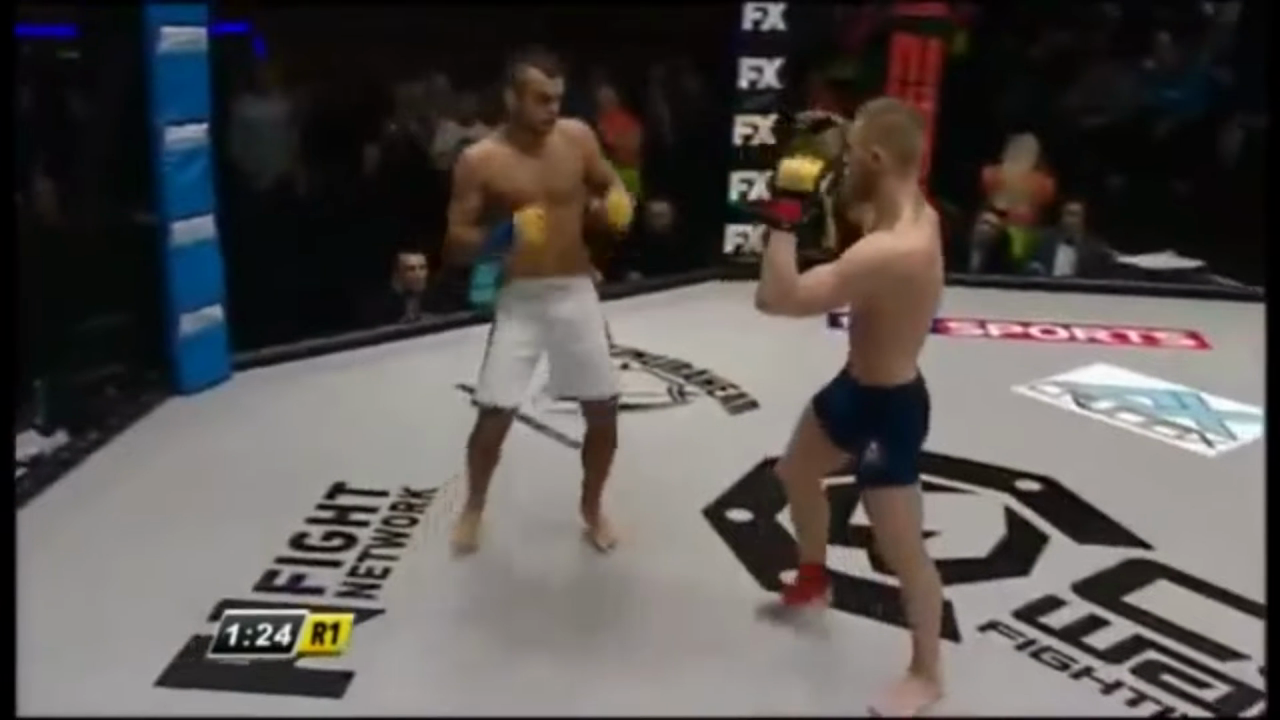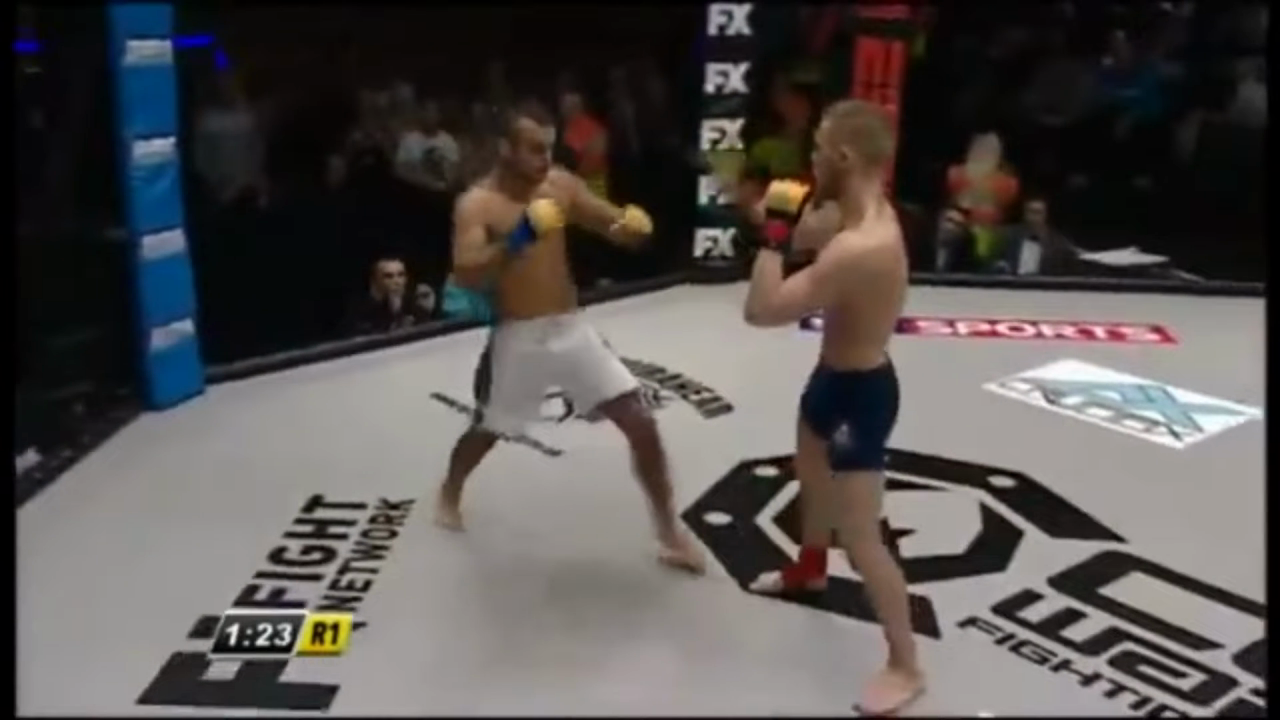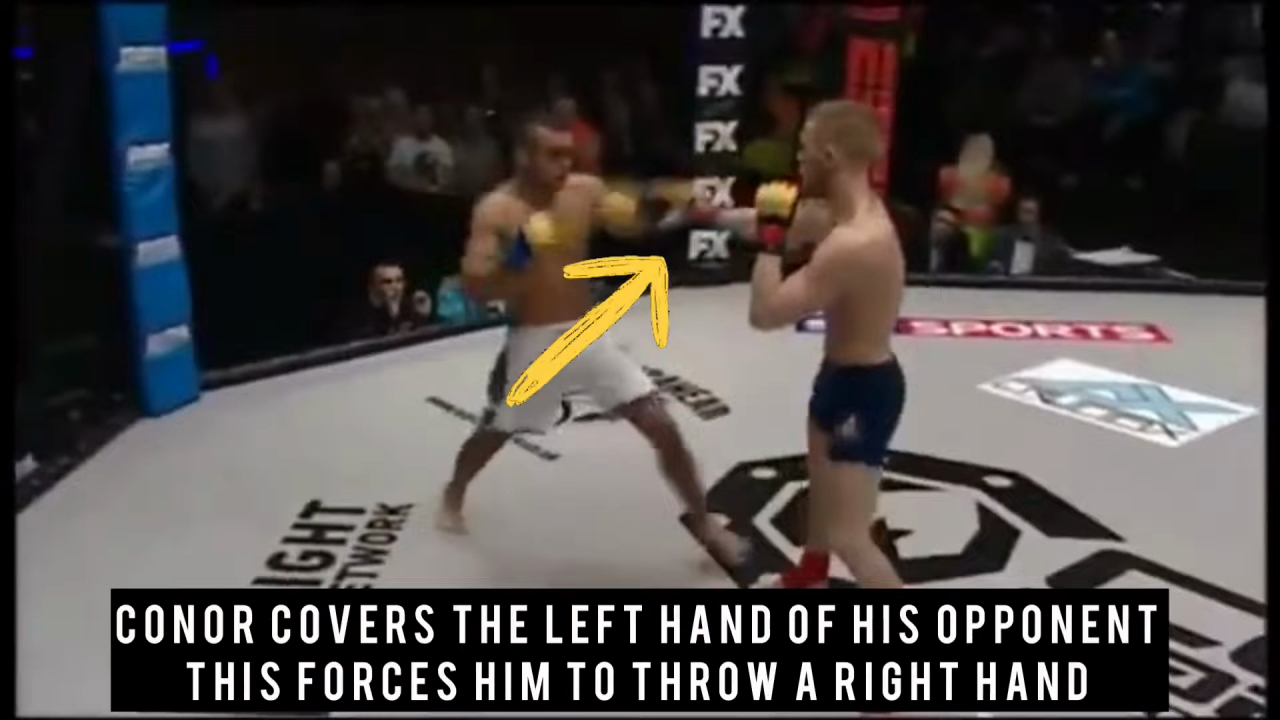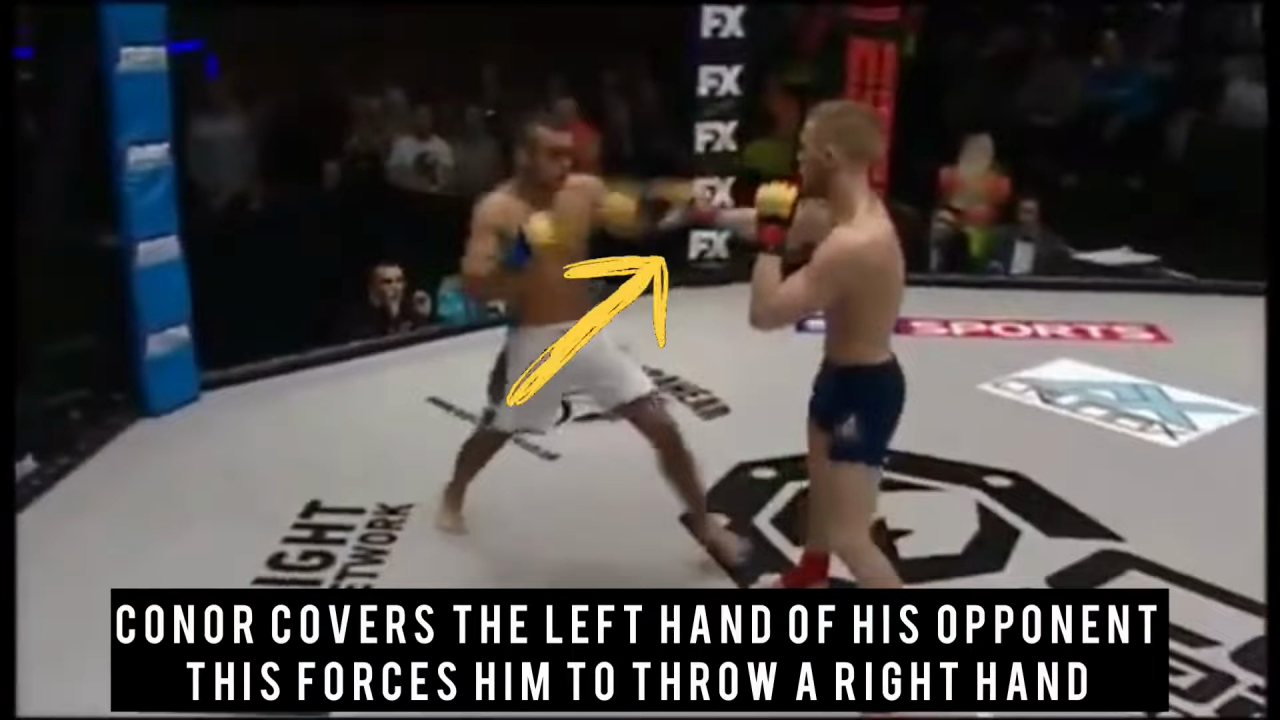
dt=1s
person 1, frame 1
left shoulder: (891, 252)
right shoulder: (913, 212)
left elbow: (776, 298)
right elbow: (856, 209)
left wrist: (787, 210)
right wrist: (827, 175)
left hip: (888, 408)
right hip: (855, 386)
left knee: (901, 550)
right knee: (796, 473)
right ankle: (811, 584)
person 1, frame 2
left shoulder: (859, 247)
right shoulder: (859, 210)
left elbow: (762, 310)
right elbow: (779, 217)
left wrist: (774, 233)
right wrist: (756, 208)
left hip: (865, 389)
right hip: (837, 374)
left knee: (859, 535)
right knee: (813, 472)
left ankle: (904, 665)
right ankle: (810, 567)
person 1, frame 3
left shoulder: (853, 244)
right shoulder: (849, 207)
left elbow: (765, 313)
right elbow: (775, 222)
left wrist: (770, 235)
right wrist: (712, 213)
left hip: (864, 390)
right hip: (841, 374)
left knee: (847, 537)
right knee: (821, 483)
right ankle: (809, 575)
person 1, frame 4
left shoulder: (853, 244)
right shoulder: (852, 207)
left elbow: (765, 313)
right elbow: (780, 223)
left wrist: (770, 234)
right wrist: (713, 214)
left hip: (864, 391)
right hip: (841, 374)
left knee: (847, 538)
right knee: (821, 485)
right ankle: (809, 577)
person 2, frame 1
left shoulder: (577, 137)
right shoulder: (480, 160)
left elbow: (610, 184)
right elbow: (457, 237)
left wrist: (618, 203)
right wrist: (502, 236)
left hip: (577, 293)
right hip: (520, 300)
left knee: (604, 417)
right knee: (495, 416)
left ankle: (591, 507)
right ankle: (474, 506)
person 2, frame 2
left shoulder: (562, 184)
right shoulder: (476, 204)
left elbow: (613, 221)
right elbow: (467, 275)
left wrist: (631, 225)
right wrist: (517, 240)
left hip: (572, 329)
right hip: (517, 339)
left knee: (642, 425)
right knee: (486, 431)
left ankle: (669, 530)
right ankle: (449, 493)
person 2, frame 3
left shoulder: (585, 190)
right shoulder: (494, 210)
left elbow: (635, 222)
right elbow: (475, 285)
left wrist: (654, 207)
right wrist: (516, 258)
right hip: (534, 342)
left knee: (663, 427)
right knee: (495, 430)
left ankle: (704, 523)
right ankle: (453, 495)
person 2, frame 4
left shoulder: (585, 190)
right shoulder: (495, 210)
left elbow: (636, 221)
right elbow: (475, 285)
right wrist: (515, 262)
left hip: (589, 335)
right hip: (535, 342)
left knee: (662, 427)
right knee: (495, 431)
left ankle: (704, 523)
right ankle: (453, 495)
